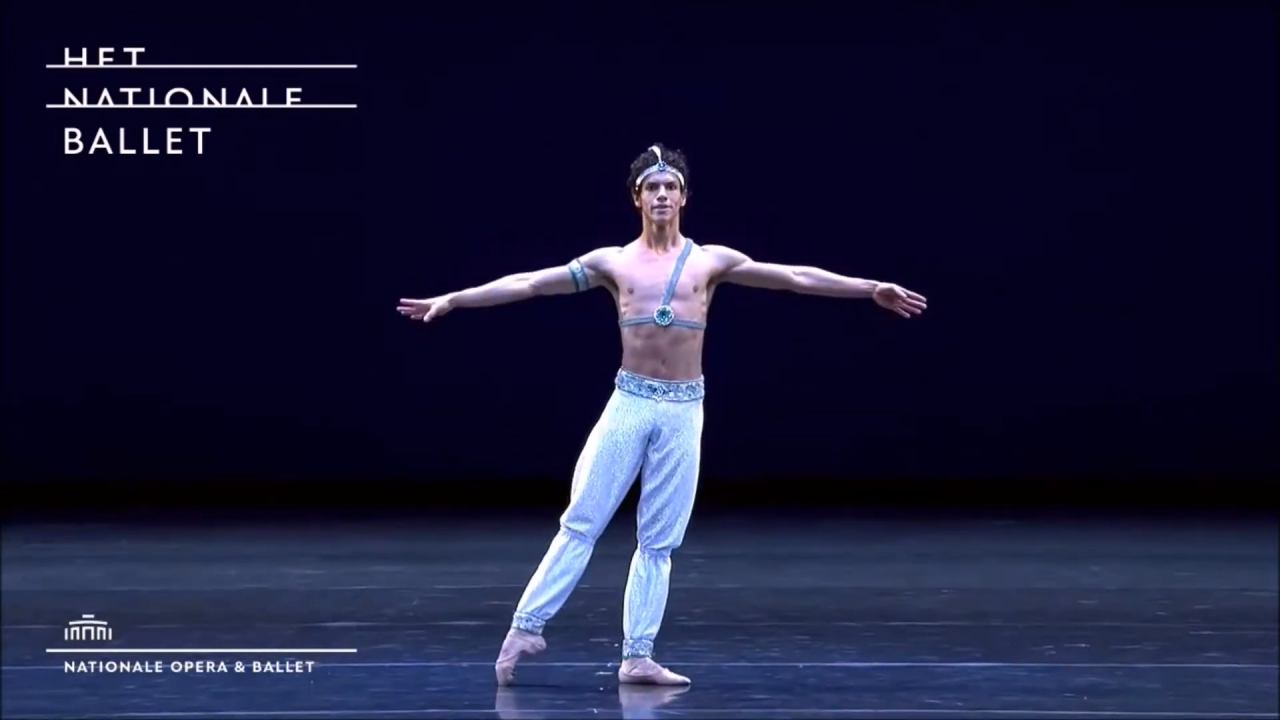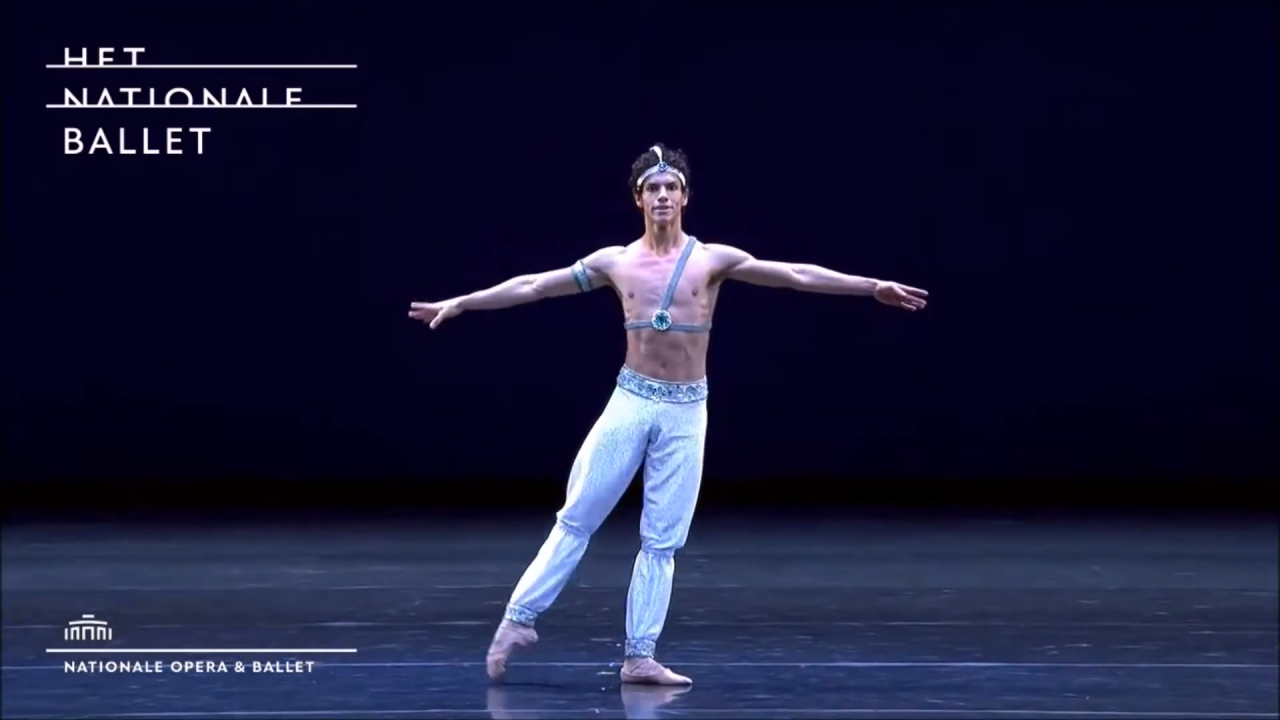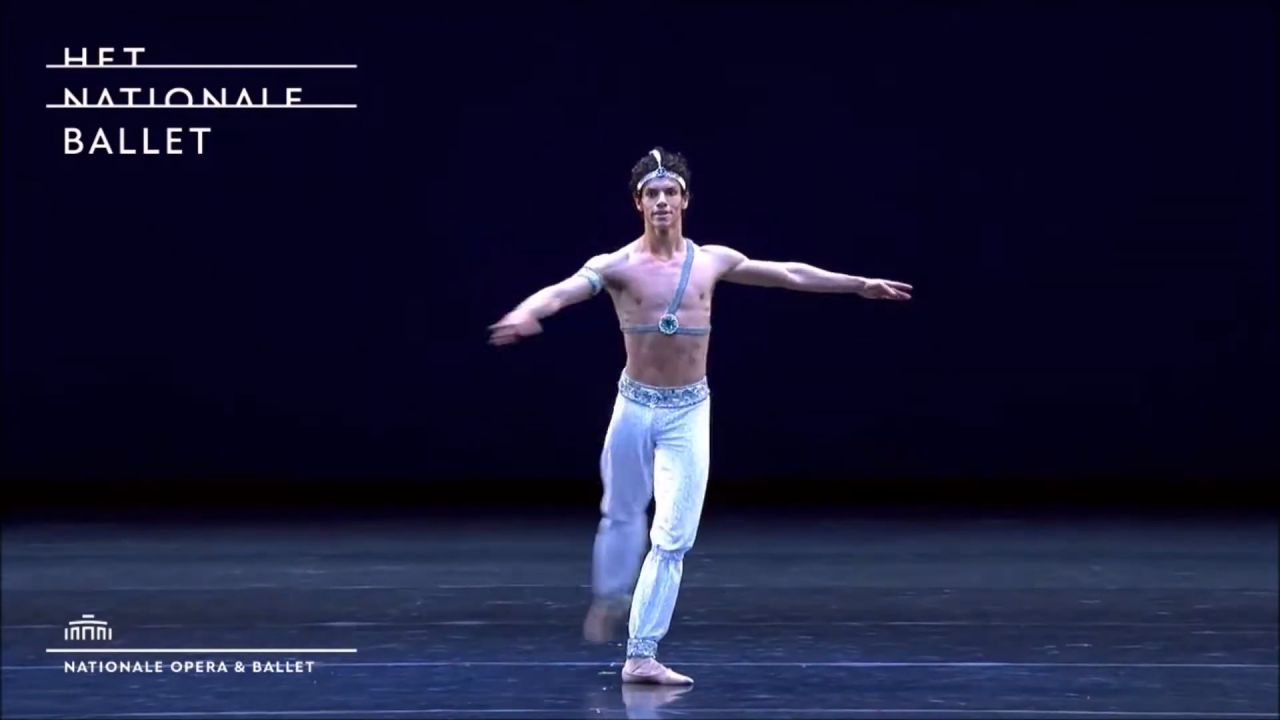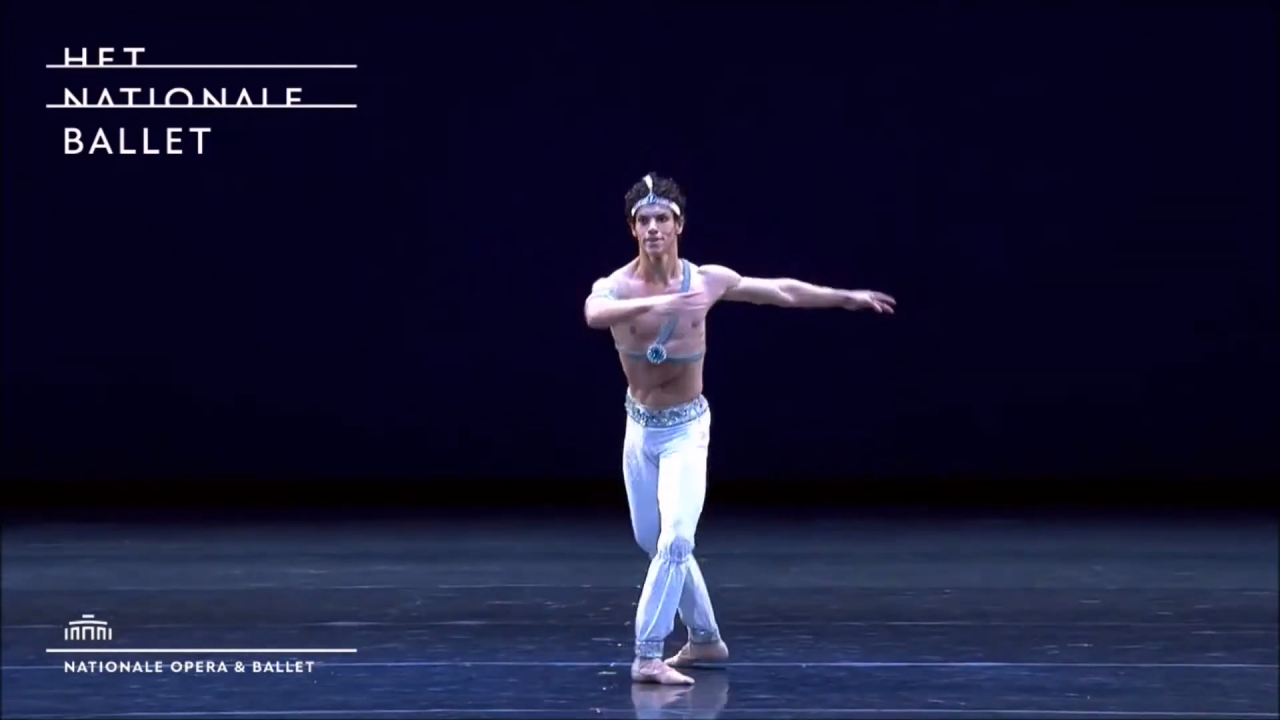
dt=0.2s
person 1, frame 1
left shoulder: (711, 259)
right shoulder: (611, 260)
left elbow: (796, 277)
right elbow: (527, 284)
left wrist: (872, 288)
right wrist: (450, 299)
left hip: (684, 409)
right hip: (630, 402)
left knee: (660, 540)
right knee: (582, 522)
left ankle: (638, 656)
right ankle: (525, 626)
person 1, frame 2
left shoulder: (714, 258)
right shoulder: (613, 261)
left elbow: (797, 274)
right elbow: (532, 285)
left wrist: (873, 286)
right wrist: (456, 305)
left hip: (687, 410)
right hip: (631, 400)
left knee: (664, 538)
right knee: (577, 516)
left ankle: (639, 656)
right ankle: (517, 621)
person 1, frame 3
left shoulder: (711, 260)
right shoulder: (614, 264)
left elbow: (785, 274)
right elbow: (555, 293)
left wrist: (855, 283)
right wrist: (523, 314)
left hip: (688, 412)
right hip: (633, 407)
left knee: (672, 540)
right knee: (619, 518)
left ankle: (640, 656)
right ankle: (606, 599)
person 1, frame 4
left shoulder: (710, 280)
right shoulder: (616, 287)
left elbow: (778, 289)
right elbow: (596, 313)
left wrist: (850, 295)
right wrist: (651, 302)
left hip: (687, 426)
right hip: (641, 426)
left knee: (674, 539)
right knee: (653, 539)
left ankle: (650, 654)
right ankle: (704, 637)
